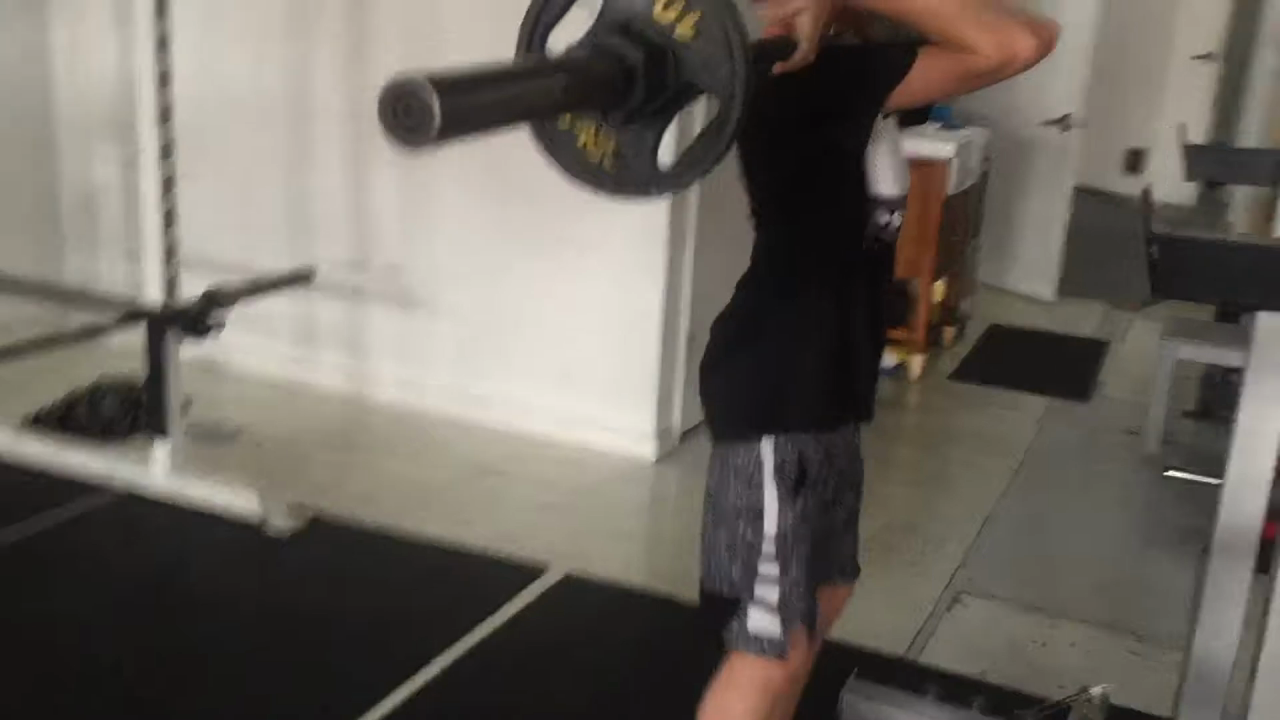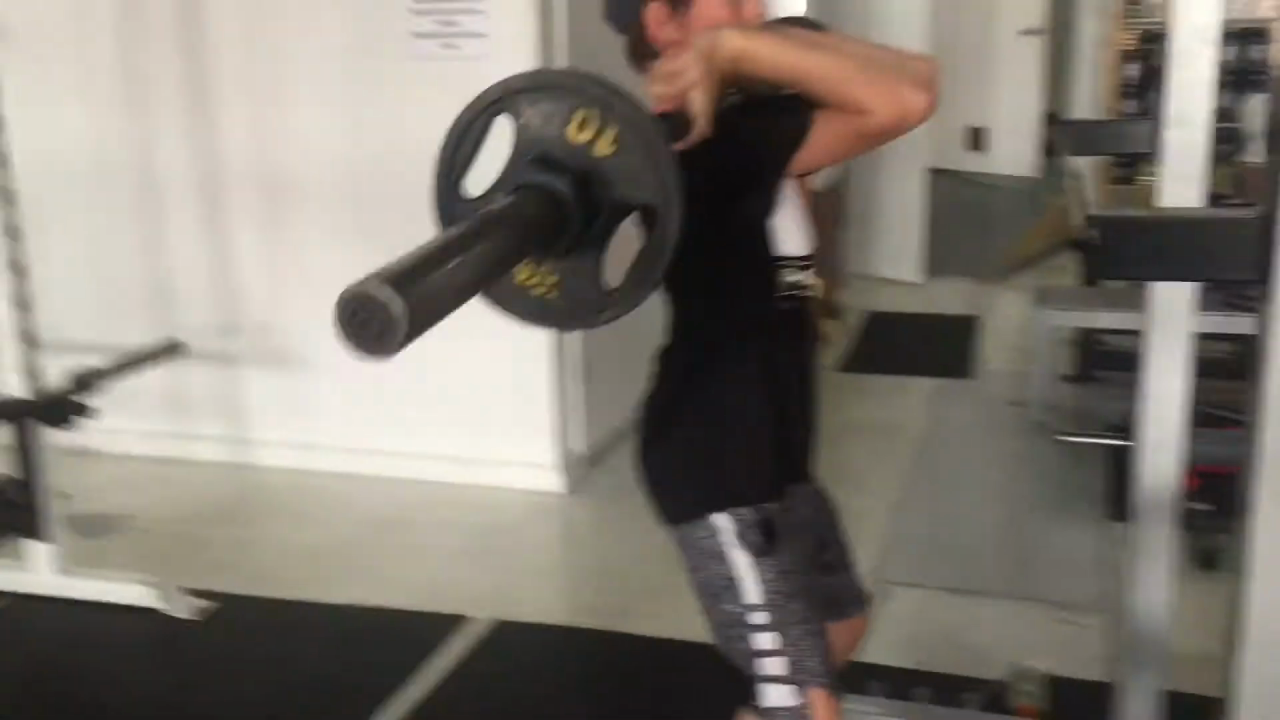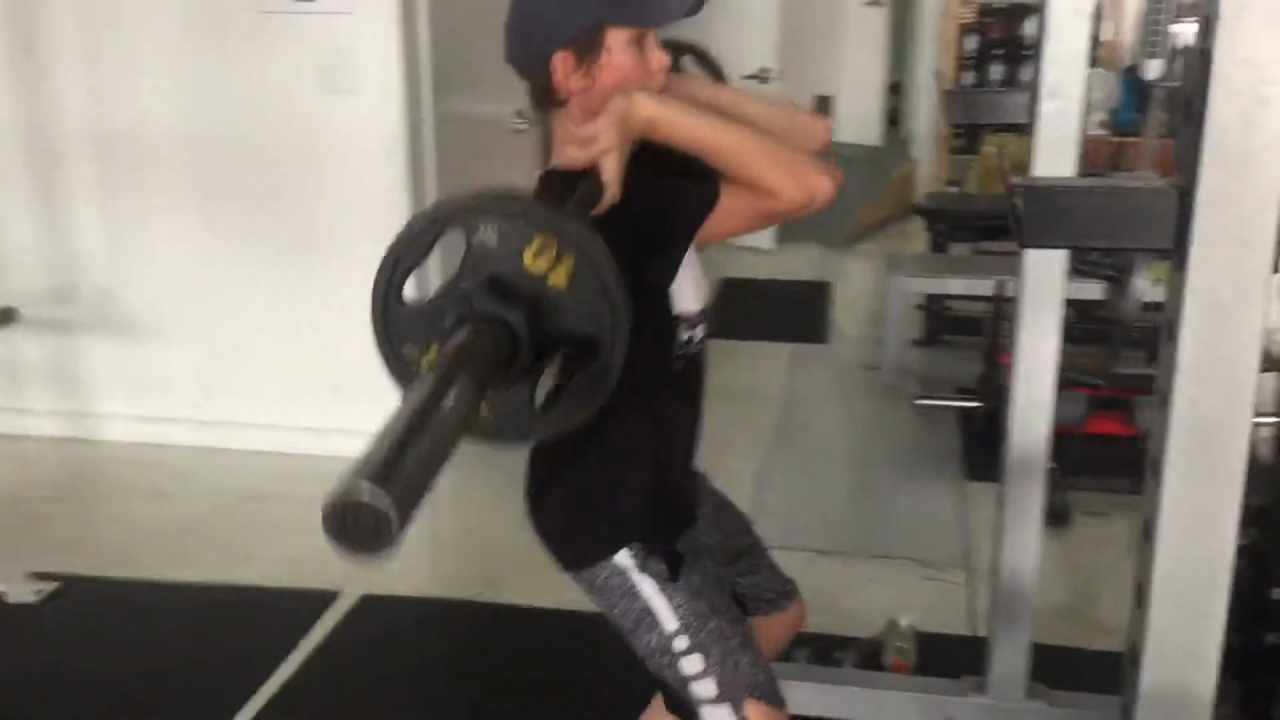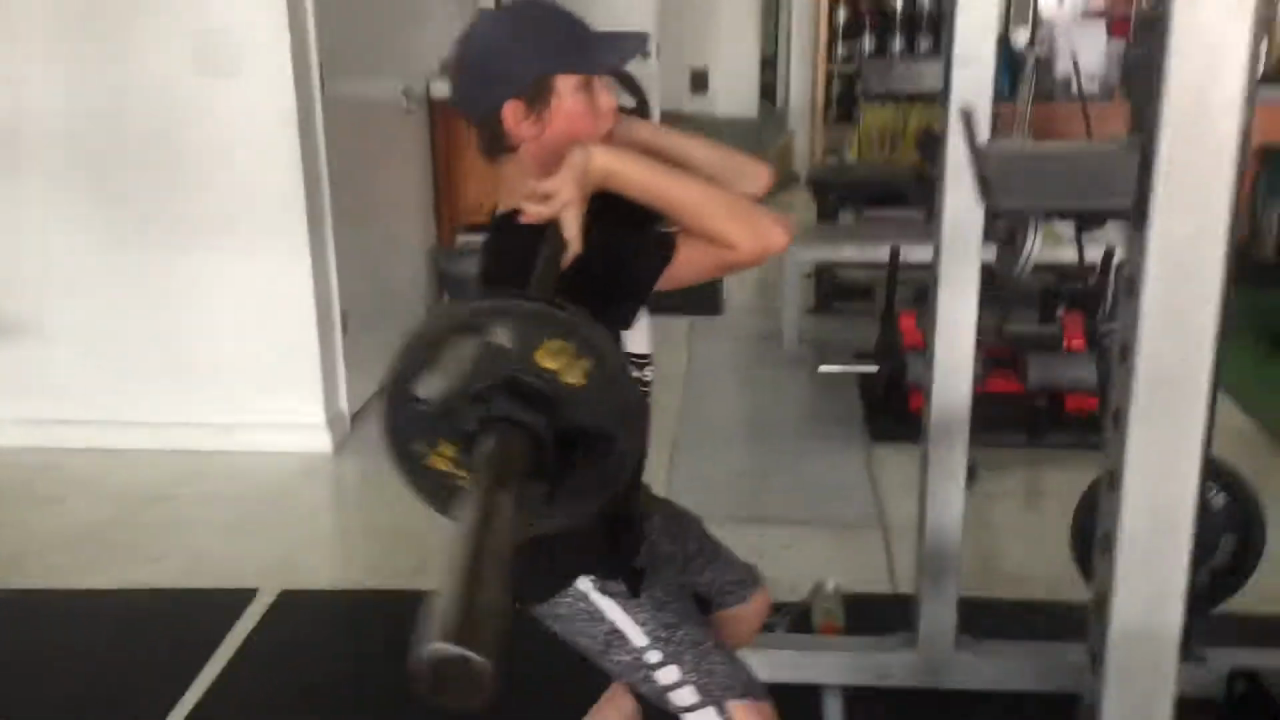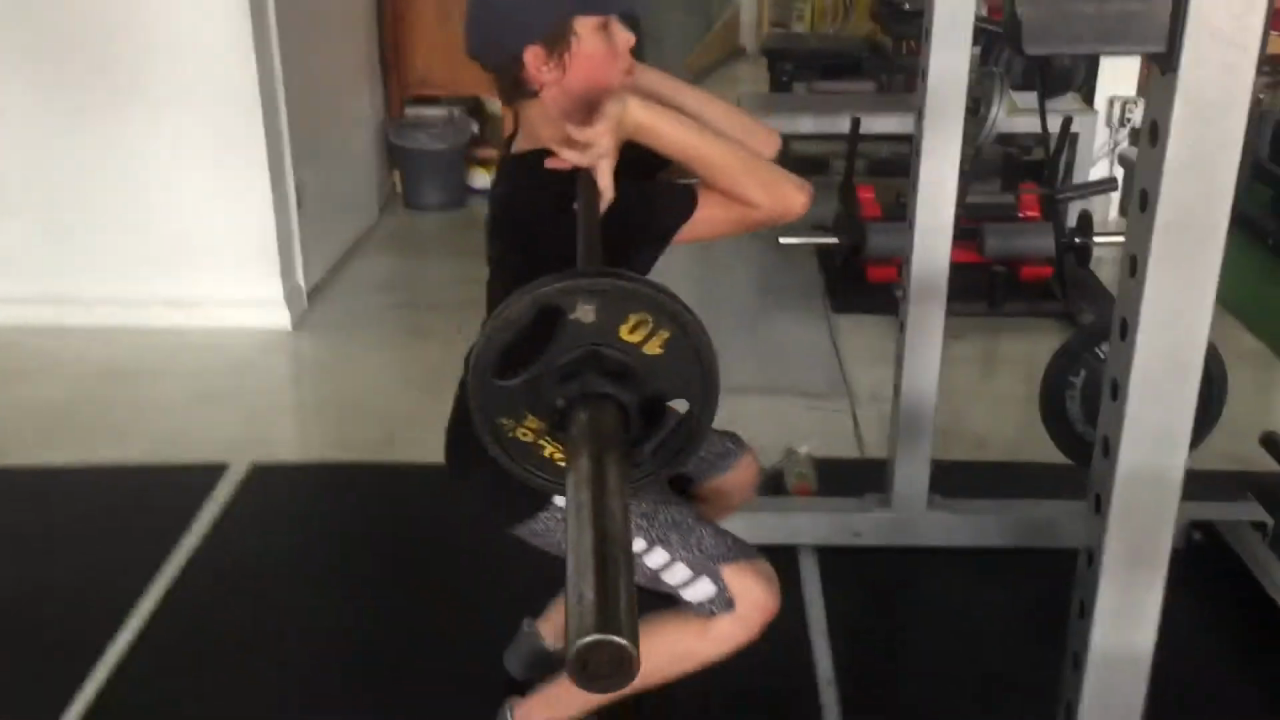
dt=0.3s
person 1, frame 1
left shoulder: (838, 75)
right shoulder: (800, 80)
left hip: (821, 389)
right hip: (772, 395)
left knee: (820, 600)
right knee: (770, 645)
person 1, frame 2
left shoulder: (731, 119)
right shoulder: (698, 141)
left elbow: (908, 76)
right elbow: (908, 99)
left hip: (766, 452)
right hip: (718, 466)
left knee: (839, 626)
person 1, frame 3
left shoulder: (637, 174)
right shoulder: (598, 199)
left elbow: (810, 138)
right elbow: (808, 185)
left wrist: (675, 92)
right wrist: (646, 111)
left hip: (661, 480)
right hip: (612, 507)
left knee: (774, 615)
person 1, frame 4
left shoulder: (583, 213)
right shoulder: (547, 251)
left elbow: (751, 182)
right elbow: (762, 237)
left wrist: (621, 137)
right wrist: (607, 166)
left hip: (605, 499)
right hip: (559, 538)
left knee: (741, 605)
person 1, frame 5
left shoulder: (583, 145)
right shoulder: (554, 195)
left elbow: (761, 145)
right elbow: (784, 198)
left wrist: (635, 84)
right wrist: (635, 115)
left knee: (733, 471)
right knee: (747, 597)
left ankle: (554, 631)
